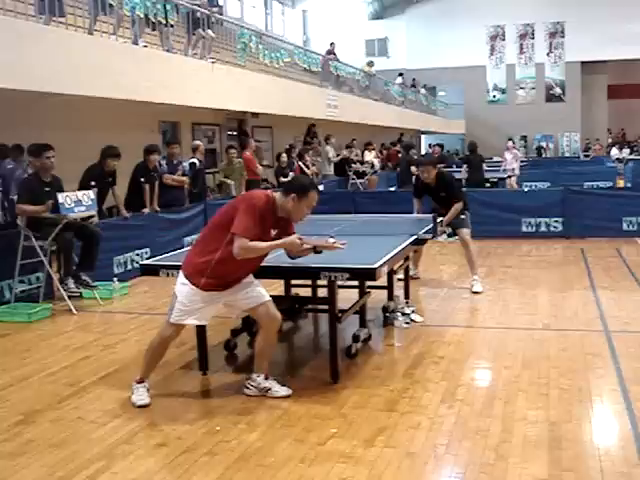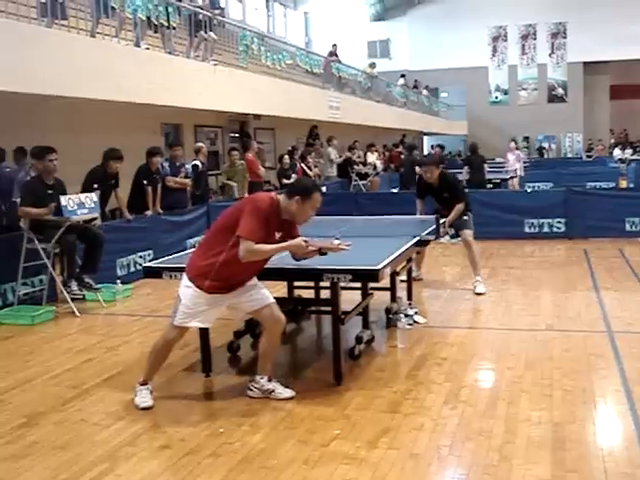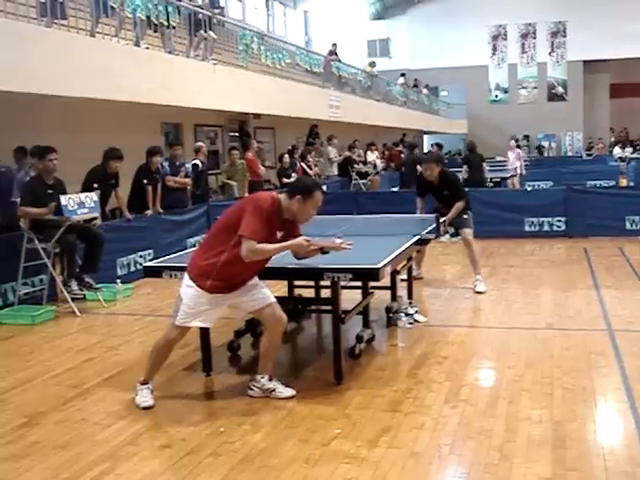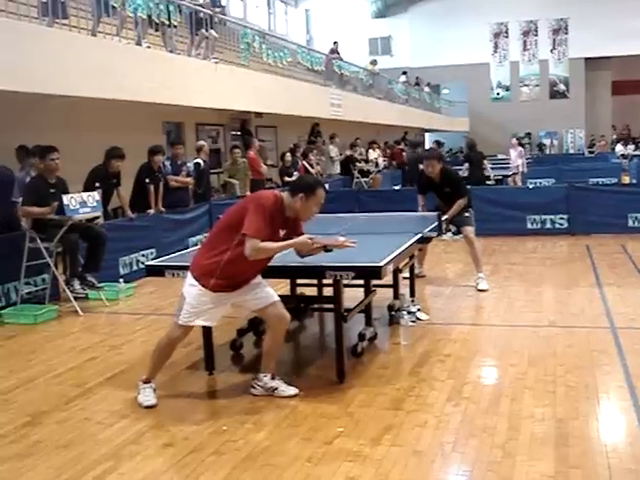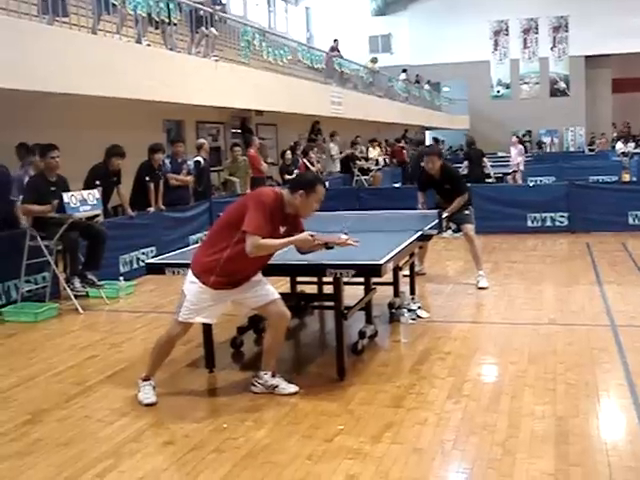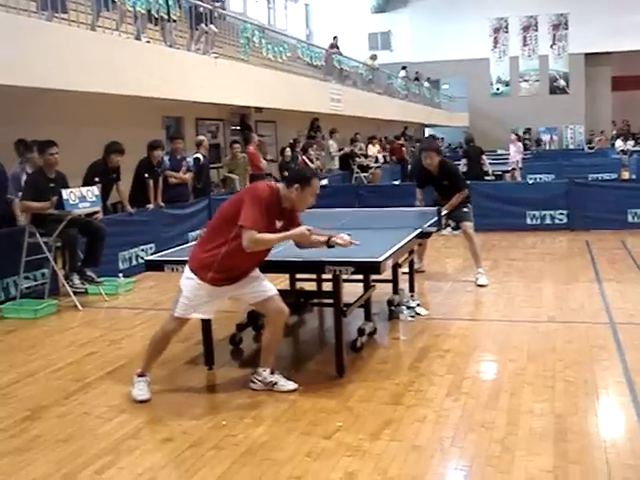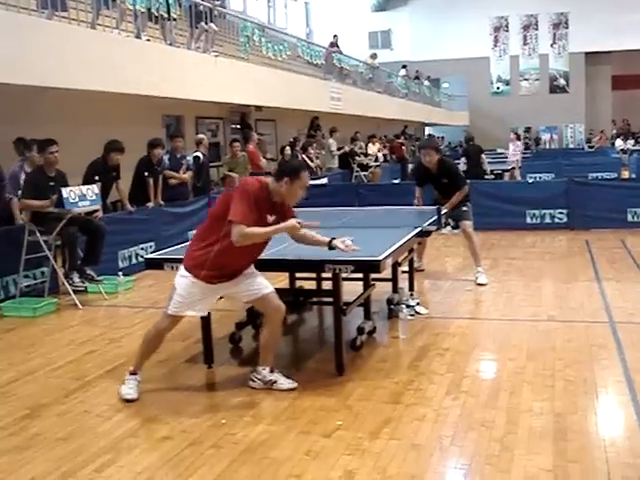
dt=0.1s
person 1, frame 1
left shoulder: (283, 215)
right shoulder: (254, 202)
left elbow: (293, 251)
right elbow: (240, 250)
left wrist: (318, 246)
right wrist: (281, 242)
left hip: (237, 279)
right hip: (200, 275)
left knee: (272, 319)
right knee: (170, 331)
left ankle: (257, 380)
right ankle: (141, 383)
person 1, frame 2
left shoulder: (287, 217)
right shoulder: (259, 205)
left elbow: (298, 253)
right elbow: (246, 252)
left wrist: (323, 248)
right wrist: (287, 245)
left hip: (241, 281)
right hip: (204, 278)
left knee: (276, 321)
right knee: (174, 334)
left ankle: (261, 382)
right ankle: (144, 385)
person 1, frame 3
left shoulder: (288, 216)
right shoulder: (261, 205)
left elbow: (299, 251)
right elbow: (249, 252)
left wrist: (325, 247)
right wrist: (290, 244)
left hip: (242, 281)
right hip: (205, 277)
left knee: (277, 320)
right knee: (175, 334)
left ankle: (262, 381)
right ankle: (145, 384)
person 1, frame 4
left shoulder: (291, 215)
right shoulder: (263, 203)
left elbow: (302, 250)
right elbow: (253, 251)
left wrist: (328, 245)
right wrist: (293, 242)
left hip: (245, 280)
right hip: (208, 277)
left knee: (280, 319)
right knee: (178, 332)
left ankle: (265, 379)
right ankle: (147, 383)
person 1, frame 5
left shoulder: (291, 212)
right shoulder: (263, 200)
left elbow: (303, 246)
right elbow: (253, 248)
right wrist: (294, 239)
left hip: (245, 277)
right hip: (209, 274)
left knee: (281, 316)
right knee: (178, 330)
left ankle: (265, 377)
right ankle: (147, 380)
person 1, frame 6
left shoulder: (287, 207)
right shoulder: (259, 195)
left elbow: (302, 241)
right elbow: (250, 242)
left wrist: (330, 240)
right wrist: (291, 234)
left hip: (243, 273)
right hip: (206, 270)
left knee: (279, 312)
right knee: (174, 325)
left ankle: (264, 374)
right ankle: (142, 376)
person 1, frame 7
left shoulder: (281, 203)
right shoulder: (248, 190)
left elbow: (298, 233)
right elbow: (238, 237)
left wrist: (330, 242)
right wrist: (279, 227)
left hip: (239, 271)
right hip: (201, 269)
left knee: (276, 309)
right knee: (166, 324)
left ankle: (263, 373)
right ankle: (133, 374)
person 2, frame 1
left shoulder: (56, 181)
right shoulder: (29, 182)
right elbow: (19, 209)
right wrist: (43, 208)
left hip: (59, 220)
right hip: (39, 224)
left knee: (93, 233)
right knee: (66, 237)
left ankle: (80, 272)
right ankle: (66, 278)
person 2, frame 2
left shoulder: (59, 183)
right shoulder: (31, 185)
right elbow: (22, 211)
right wrist: (46, 211)
left hip: (61, 222)
right hip: (42, 227)
left knee: (96, 235)
right knee: (69, 240)
left ankle: (83, 275)
right ankle: (70, 280)
person 2, frame 3
left shoulder: (59, 183)
right shoulder: (32, 184)
right elbow: (22, 211)
right wrist: (46, 211)
left hip: (62, 222)
right hip: (43, 226)
left knee: (96, 235)
right knee: (69, 239)
left ankle: (84, 274)
right ankle: (70, 280)
person 2, frame 4
left shoulder: (61, 182)
right shoulder: (34, 184)
right elbow: (24, 211)
right wrist: (48, 210)
left hip: (64, 221)
right hip: (45, 226)
left knee: (99, 234)
right knee: (72, 239)
left ankle: (86, 274)
right ankle: (72, 279)
person 2, frame 5
left shoulder: (62, 180)
right shoulder: (35, 182)
right elbow: (25, 209)
right wrist: (49, 208)
left hip: (64, 220)
right hip: (45, 224)
left knee: (99, 232)
right knee: (72, 237)
left ankle: (87, 272)
right ankle: (73, 277)
person 2, frame 6
left shoulder: (61, 177)
right shoulder: (33, 178)
right elbow: (24, 206)
right wrist: (48, 205)
left hip: (63, 216)
right hip: (44, 221)
left knee: (98, 229)
right knee: (71, 234)
left ankle: (85, 269)
right ankle: (72, 274)
person 2, frame 7
left shoulder: (61, 175)
right shoulder: (33, 177)
right elbow: (23, 204)
right wrist: (47, 203)
left hip: (63, 215)
right hip: (44, 219)
left knee: (97, 227)
right knee: (71, 232)
left ankle: (85, 267)
right ankle: (71, 272)
person 3, frame 1
left shoulder: (447, 179)
right shoulder: (419, 180)
left elbow: (459, 204)
right elbow: (417, 198)
left wrist: (445, 222)
right wrist: (417, 211)
left hip: (457, 211)
right hip: (437, 210)
left knee: (465, 238)
left ankle: (475, 279)
right ankle: (414, 269)
person 3, frame 2
left shoulder: (450, 179)
right shoulder: (422, 180)
left elbow: (460, 204)
right elbow: (420, 198)
left wrist: (447, 222)
right wrist: (420, 212)
left hip: (460, 211)
right hip: (440, 211)
left knee: (468, 239)
left ankle: (478, 280)
right ankle: (417, 271)
person 3, frame 3
left shoulder: (451, 178)
right shoulder: (422, 179)
left elbow: (461, 202)
right elbow: (420, 196)
left wrist: (447, 220)
right wrist: (420, 209)
left hip: (459, 210)
right hip: (440, 210)
left knee: (468, 238)
left ankle: (478, 278)
right ankle: (417, 270)
person 3, frame 4
left shoulder: (452, 175)
right shoulder: (423, 176)
left elbow: (463, 199)
right elbow: (421, 194)
left wrist: (448, 217)
right wrist: (422, 206)
left hip: (461, 207)
right hip: (441, 208)
left knee: (469, 236)
left ankle: (480, 276)
right ankle: (419, 268)
person 3, frame 5
left shoulder: (452, 172)
right shoulder: (424, 173)
left elbow: (464, 196)
right elbow: (421, 191)
left wrist: (448, 212)
right wrist: (421, 203)
left hip: (460, 205)
right hip: (441, 205)
left knee: (469, 233)
left ankle: (481, 274)
right ankle: (419, 266)
person 3, frame 6
left shoulder: (450, 168)
right shoulder: (421, 169)
left elbow: (463, 192)
right elbow: (419, 187)
left wrist: (446, 209)
right wrist: (420, 200)
left hip: (459, 202)
right hip: (439, 202)
left knee: (468, 231)
left ankle: (480, 271)
right ankle: (419, 263)
person 3, frame 7
left shoulder: (449, 167)
right shoulder: (420, 168)
left elbow: (464, 188)
right elbow: (419, 186)
left wrist: (448, 206)
right wrist: (418, 198)
left hip: (458, 202)
right hip: (439, 202)
left knee: (467, 230)
left ankle: (480, 270)
right ankle: (418, 262)
